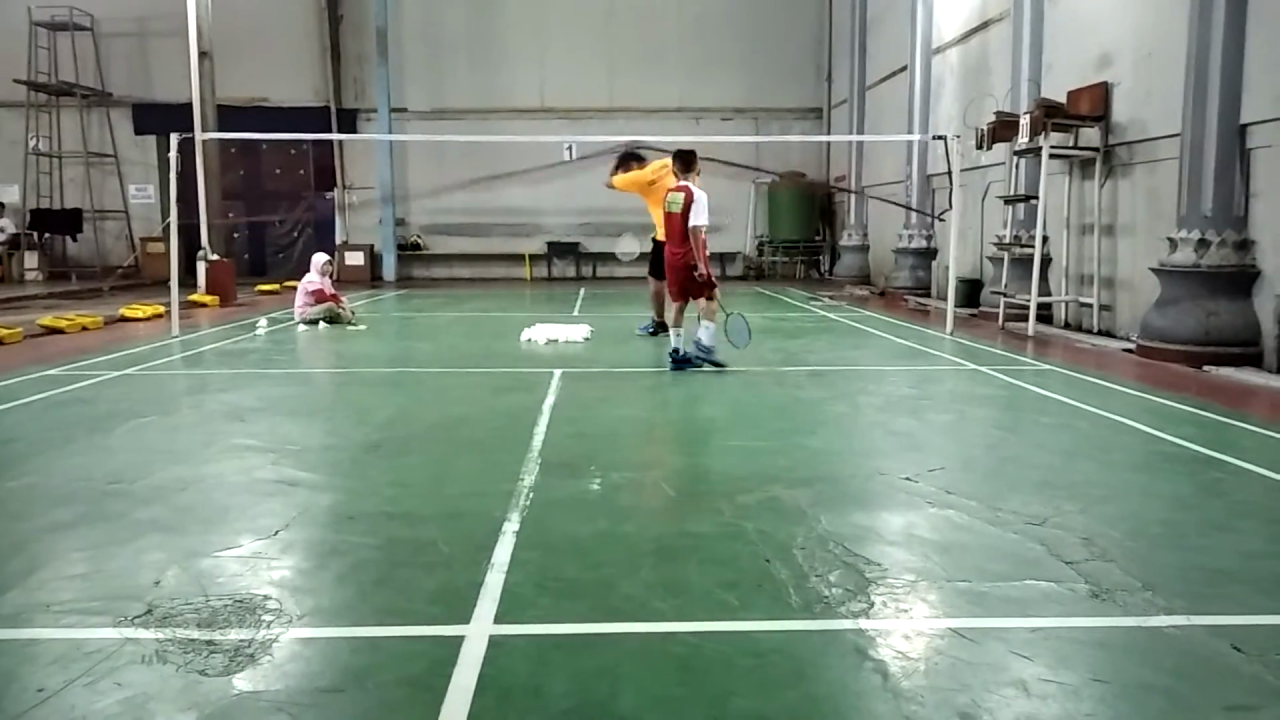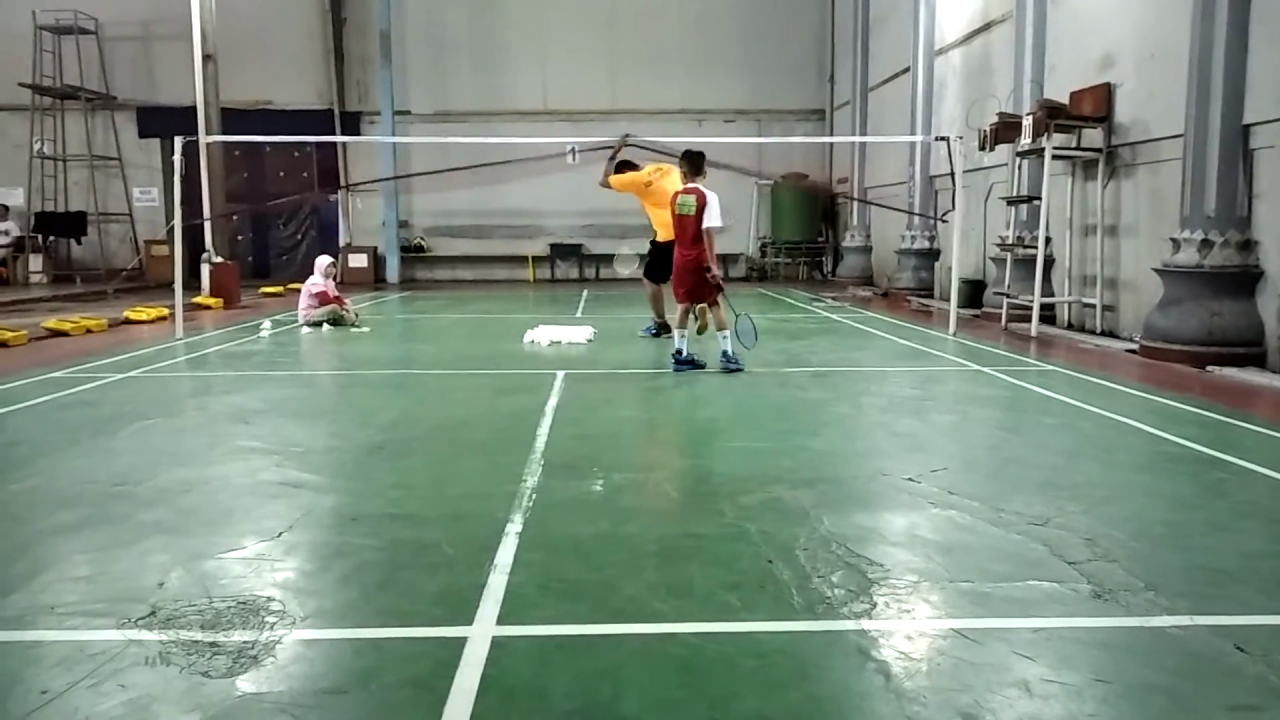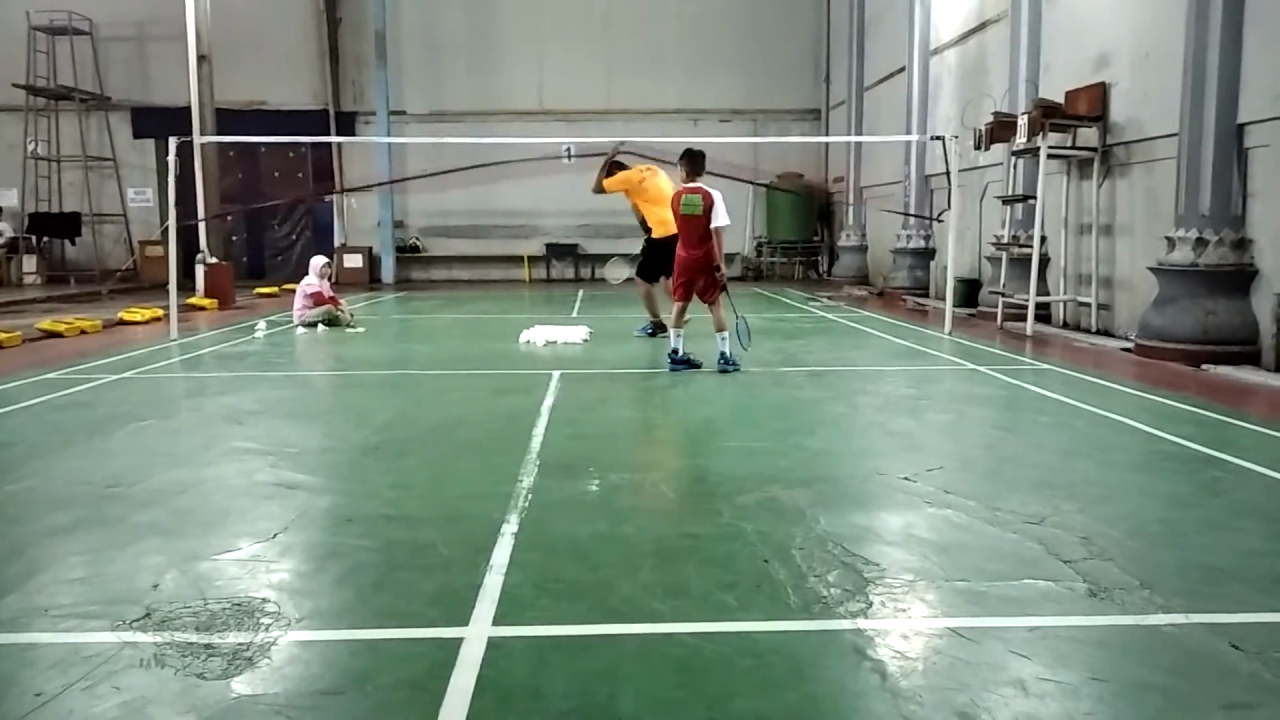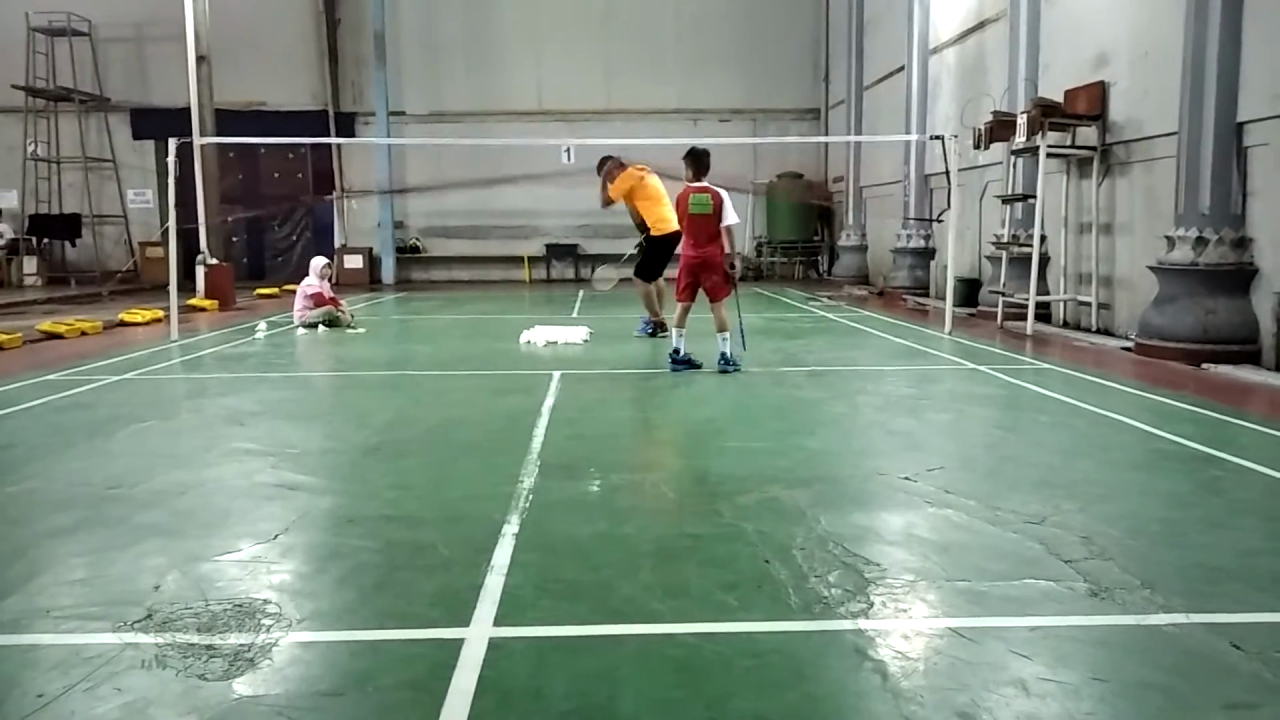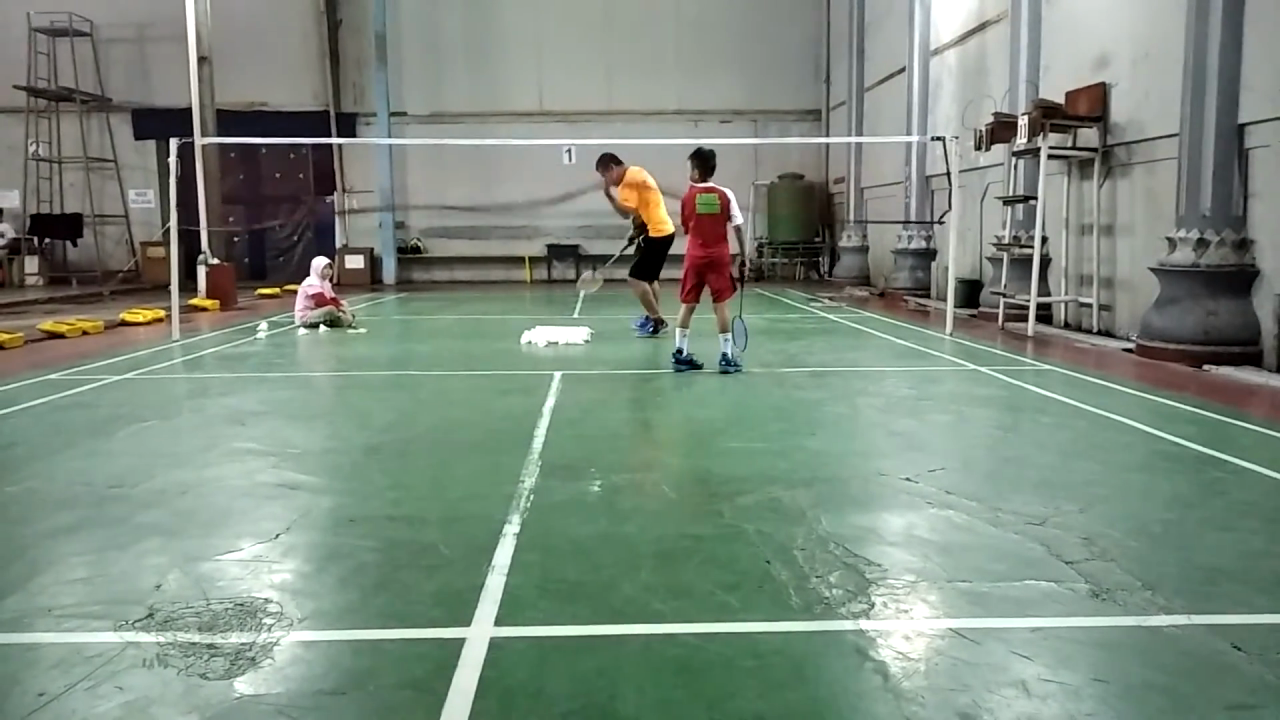
dt=0.1s
person 1, frame 1
left shoulder: (669, 194)
right shoulder: (697, 194)
right elbow: (694, 230)
right wrist: (700, 262)
left hip: (672, 257)
right hip: (690, 258)
left knee: (679, 303)
right knee: (711, 299)
left ankle: (677, 353)
right ankle: (703, 344)
person 1, frame 2
left shoulder: (676, 197)
right shoulder: (708, 197)
right elbow: (708, 232)
right wrist: (712, 264)
left hip: (680, 259)
right hip: (700, 260)
left knee: (684, 305)
right knee: (714, 304)
left ankle: (680, 355)
right ankle: (726, 354)
person 1, frame 3
left shoulder: (677, 197)
right shoulder: (712, 196)
right elbow: (717, 231)
right wrist: (719, 263)
left hip: (683, 259)
right hip: (705, 259)
left knee: (680, 305)
right knee: (715, 305)
left ankle: (676, 354)
right ankle: (725, 356)
person 1, frame 4
left shoulder: (682, 196)
right shoulder: (719, 195)
right elbow: (728, 230)
right wrist: (732, 260)
left hip: (689, 258)
right hip: (713, 258)
left knee: (684, 304)
right knee: (718, 305)
left ankle: (677, 354)
right ankle: (725, 356)
person 1, frame 5
left shoulder: (688, 197)
right shoulder: (725, 195)
left elbow: (686, 229)
right elbow: (738, 228)
right wrist: (743, 257)
left hip: (694, 258)
right hip: (719, 258)
left knee: (687, 305)
right knee: (721, 306)
left ankle: (680, 354)
right ankle: (726, 357)
person 2, frame 1
left shoulder: (638, 177)
right shoulder: (674, 165)
left elbow: (610, 183)
left wrist: (619, 161)
left knee: (656, 278)
left ankle: (659, 324)
person 2, frame 2
left shoulder: (635, 179)
right shoulder: (668, 169)
left elbow: (604, 182)
left wrist: (613, 155)
left hip: (669, 236)
left knee: (650, 279)
left ankle: (662, 325)
person 2, frame 3
left shoulder: (628, 177)
right shoulder: (654, 171)
left elbow: (596, 189)
left wrist: (607, 162)
left hip: (663, 233)
right hip: (677, 229)
left knee: (643, 279)
right knee: (666, 273)
left ankle: (657, 324)
person 2, frame 4
left shoulder: (628, 177)
right shoulder: (642, 172)
left elbow: (605, 202)
left wrist: (604, 177)
left hip: (660, 232)
right hip: (671, 228)
left knee: (640, 279)
right knee: (654, 275)
left ankle: (658, 324)
right ankle: (656, 317)
person 2, frame 5
left shoulder: (631, 179)
right shoulder: (635, 174)
left elbow: (626, 212)
left wrist: (609, 194)
left hip: (655, 233)
right hip: (660, 232)
left knee: (635, 279)
right knee: (647, 278)
left ankle: (657, 321)
right ankle: (653, 319)
